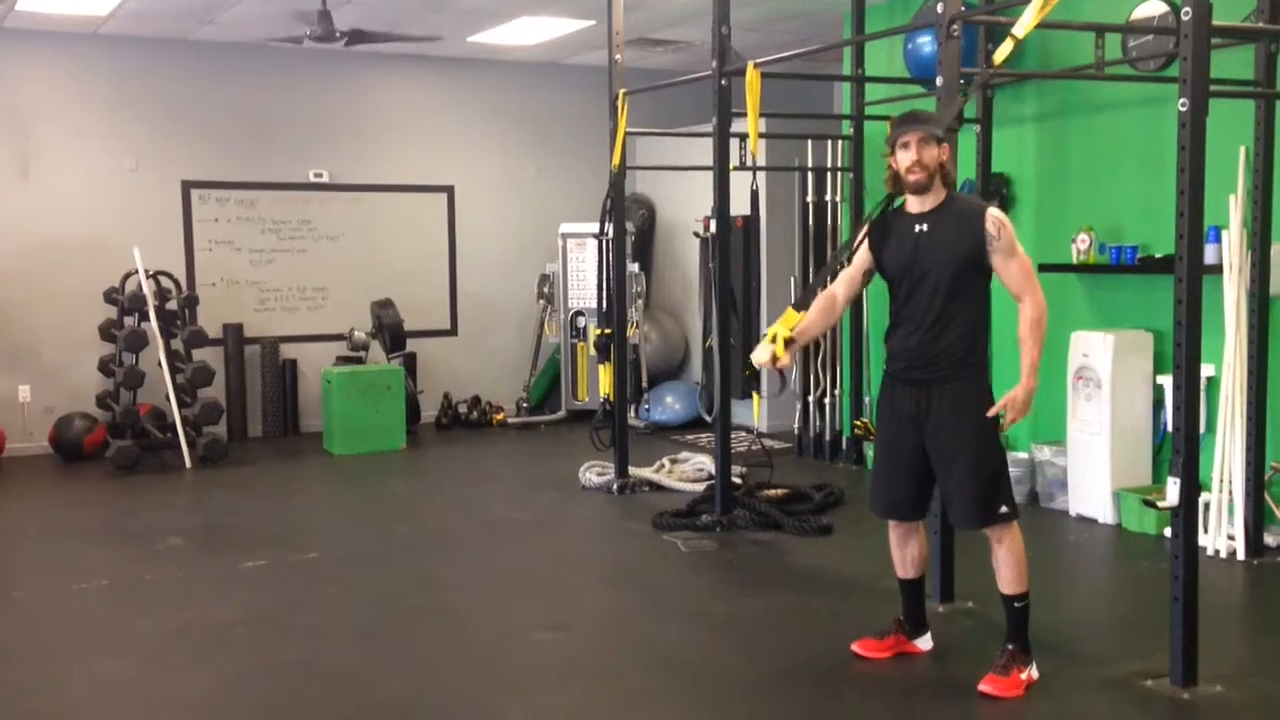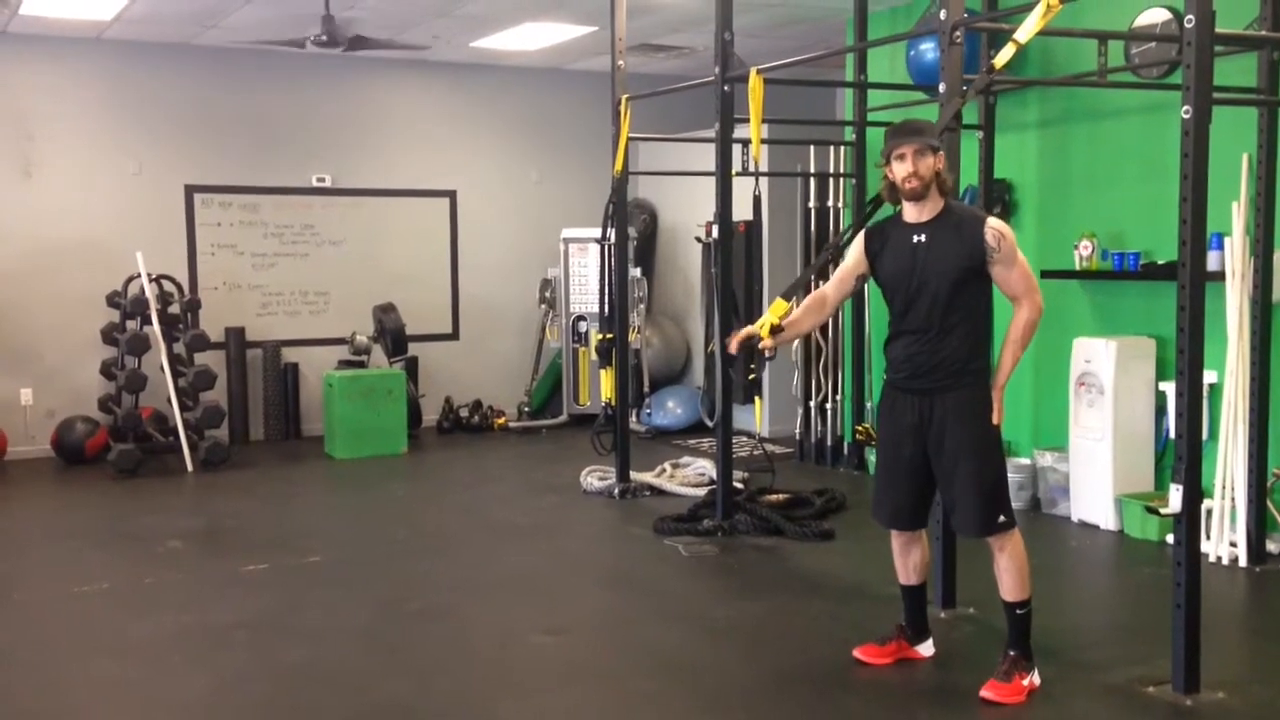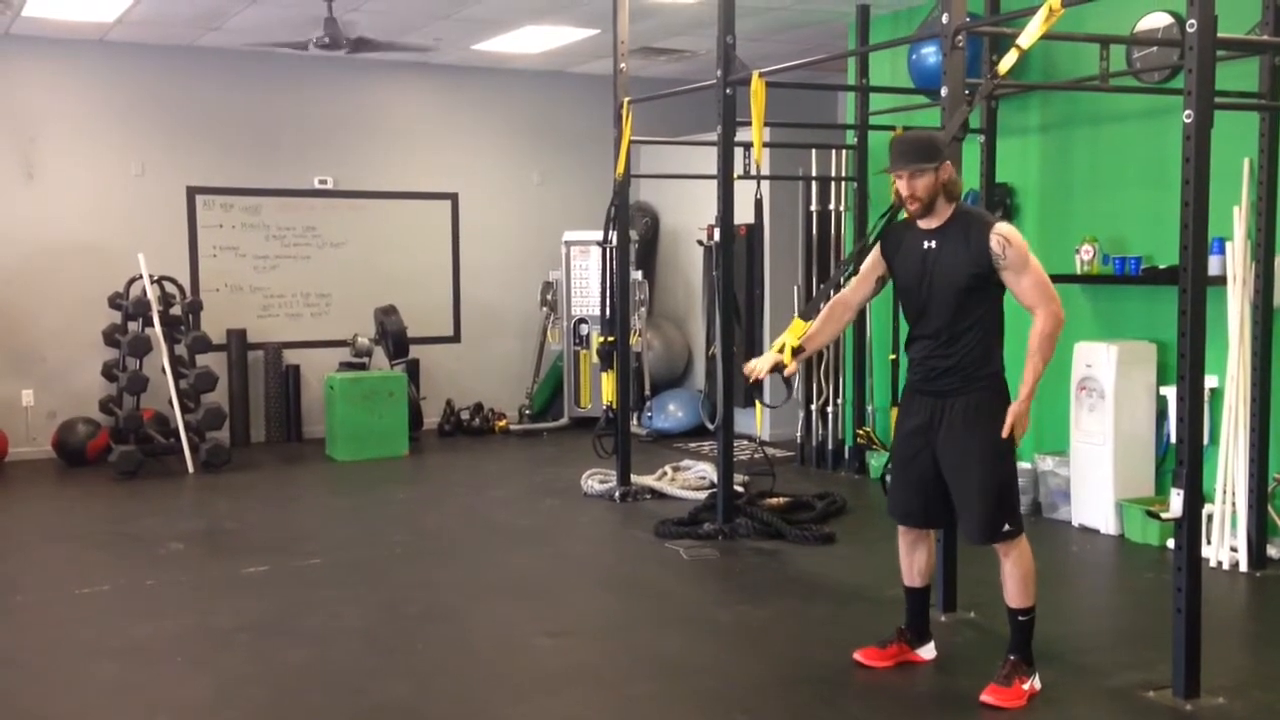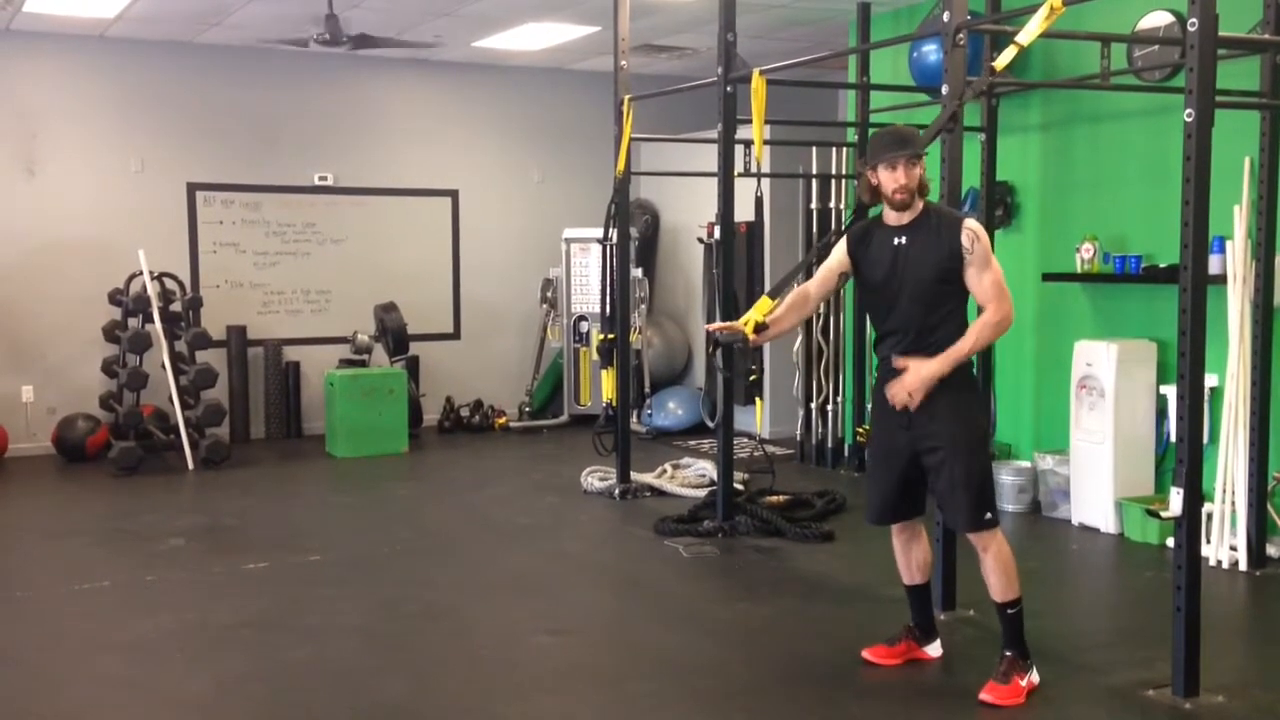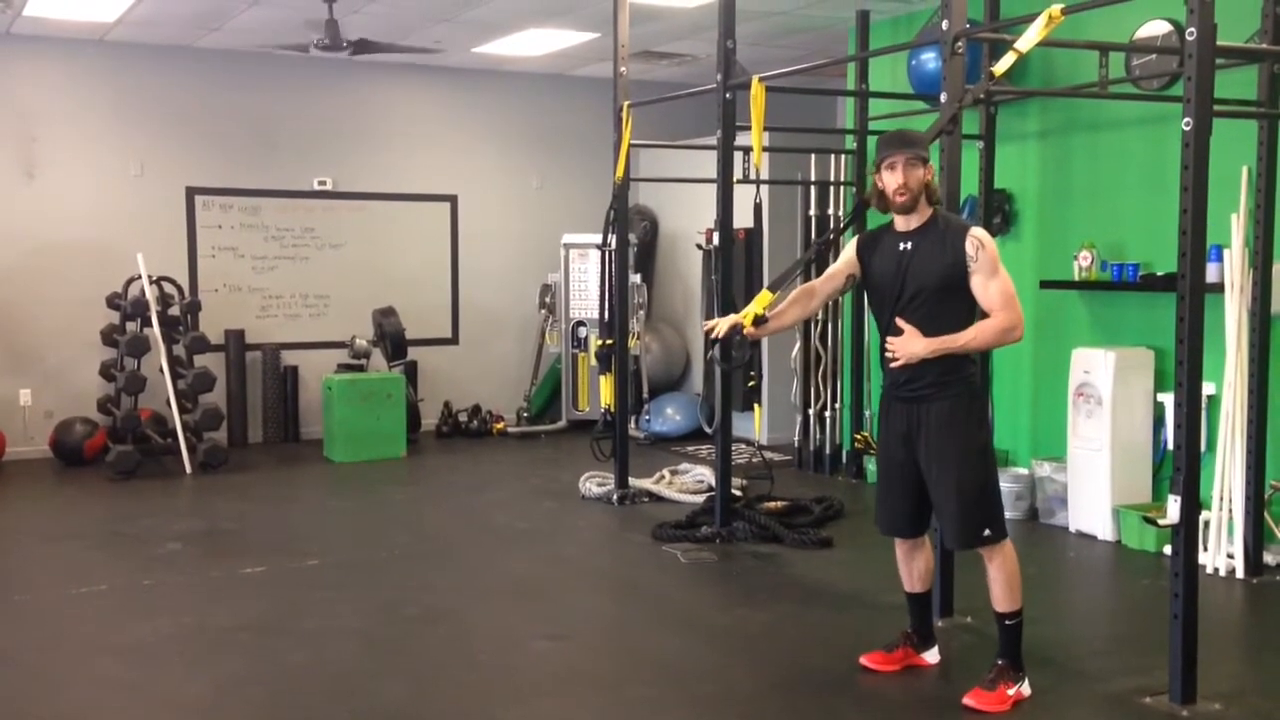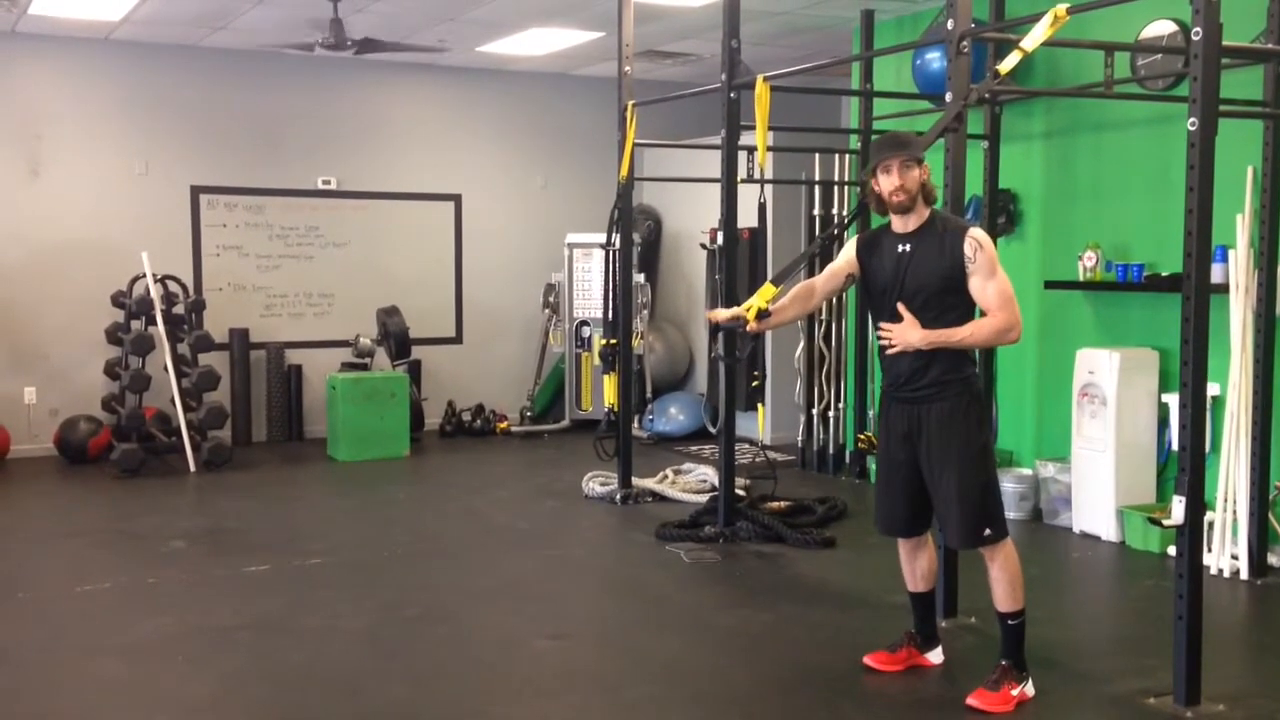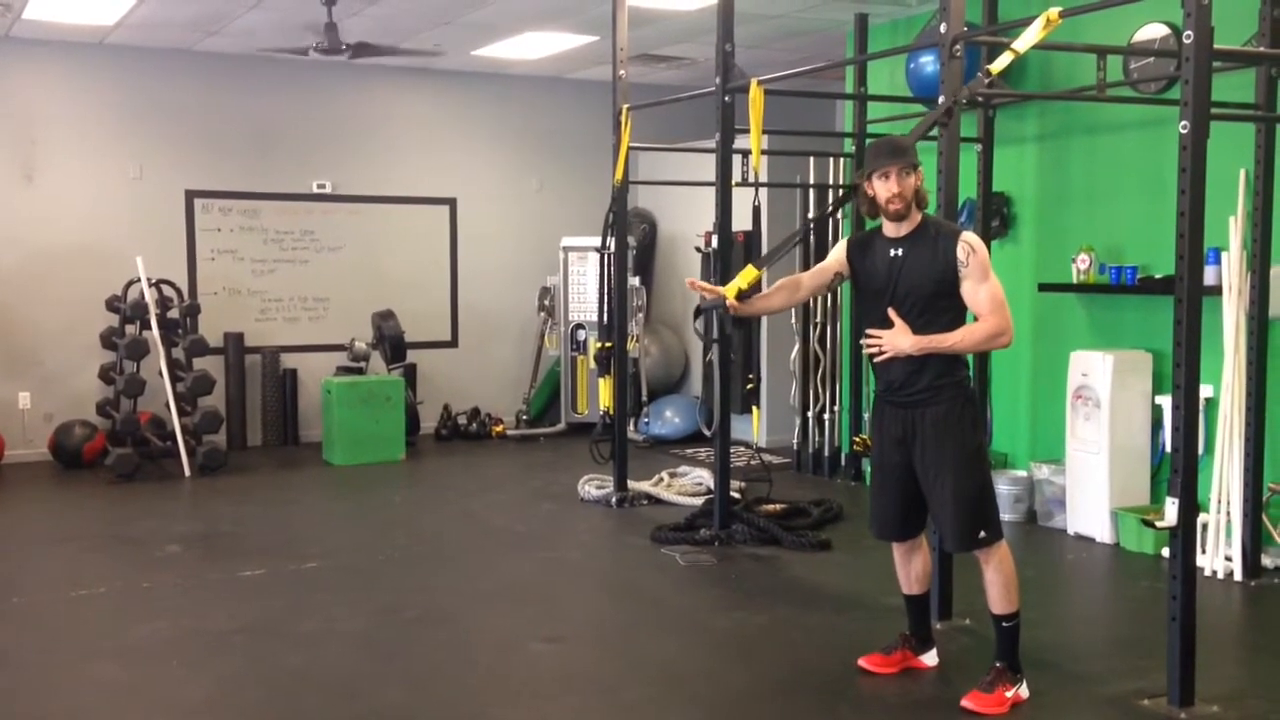
dt=0.7s
person 1, frame 1
left shoulder: (983, 221)
right shoulder: (880, 231)
left elbow: (1030, 298)
right elbow: (837, 295)
left wrist: (1026, 383)
right wrist: (786, 341)
left hip: (961, 391)
right hip: (900, 390)
left knee: (995, 517)
right knee: (899, 513)
left ankle: (1018, 651)
right ankle: (913, 627)
person 1, frame 2
left shoulder: (982, 231)
right shoulder: (875, 239)
left elbow: (1029, 302)
right elbow: (828, 295)
left wrist: (997, 383)
right wrist: (774, 332)
left hip: (963, 400)
right hip: (900, 398)
left knee: (996, 527)
right knee: (902, 521)
left ankle: (1020, 658)
right ankle: (915, 633)
person 1, frame 3
left shoulder: (992, 237)
right shoulder: (892, 240)
left elbow: (1048, 312)
right elbow: (847, 300)
left wrist: (1023, 396)
right wrist: (795, 351)
left hip: (976, 403)
right hip: (919, 400)
left knee: (1003, 532)
right knee: (910, 521)
left ankle: (1021, 662)
right ankle: (915, 635)
person 1, frame 4
left shoulder: (960, 232)
right shoulder: (858, 242)
left elbow: (999, 313)
right elbow: (809, 295)
left wrist: (936, 367)
right wrist: (757, 331)
left hip: (950, 396)
right hip: (892, 396)
left knee: (980, 525)
right knee: (901, 519)
left ankle: (1017, 658)
right ankle: (923, 633)
person 1, frame 5
left shoulder: (967, 240)
right shoulder: (867, 247)
left elbow: (1010, 323)
right elbow: (814, 293)
left wrist: (930, 346)
right wrist: (755, 325)
left hip: (953, 406)
right hip: (898, 405)
left knee: (988, 536)
right knee: (905, 528)
left ankle: (1012, 668)
right ankle: (921, 640)
person 1, frame 6
left shoulder: (964, 240)
right shoulder: (865, 248)
left elbow: (1008, 324)
right elbow: (814, 291)
left wrist: (926, 338)
right wrist: (756, 318)
left hip: (953, 405)
right hip: (898, 406)
left knee: (988, 534)
right knee: (907, 527)
left ankle: (1015, 668)
right ankle: (925, 640)
person 1, frame 7
left shoulder: (958, 245)
right shoulder: (856, 250)
left elbow: (999, 329)
right elbow: (801, 286)
left wrist: (917, 344)
right wrist: (740, 304)
left hip: (946, 410)
right hip: (891, 411)
left knee: (982, 538)
right knee: (900, 530)
left ankle: (1009, 670)
right ankle: (919, 643)
